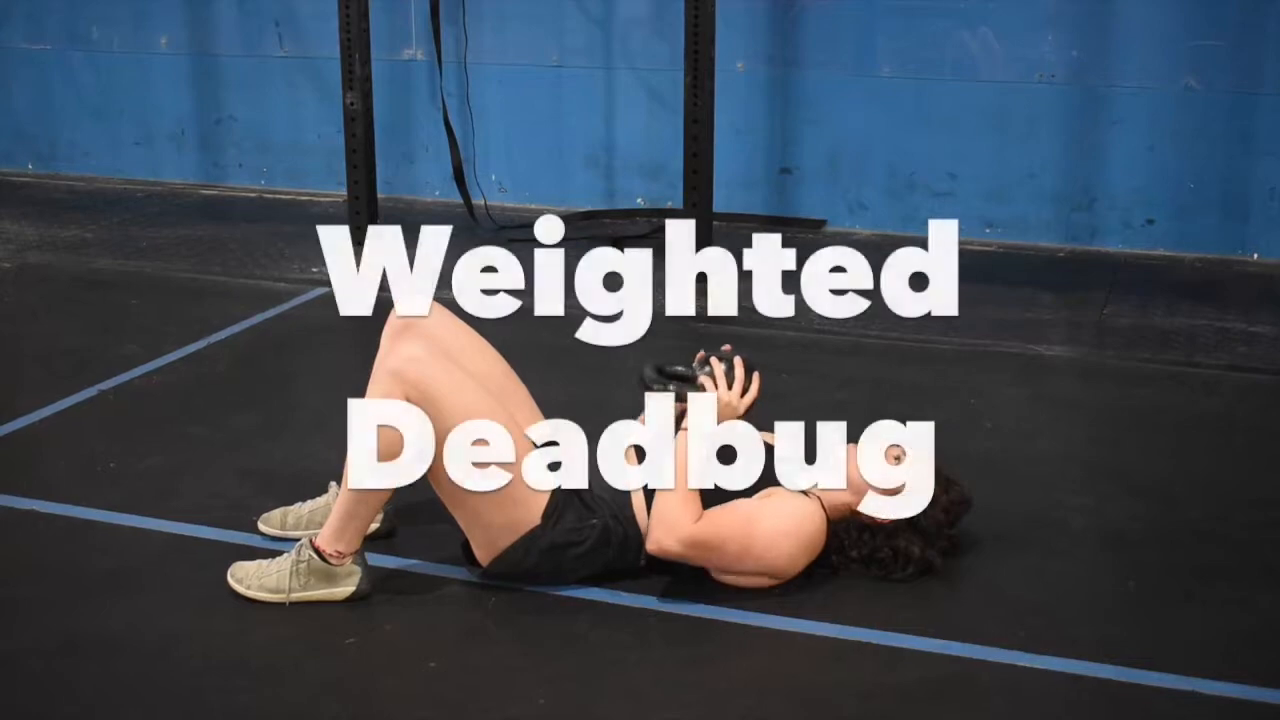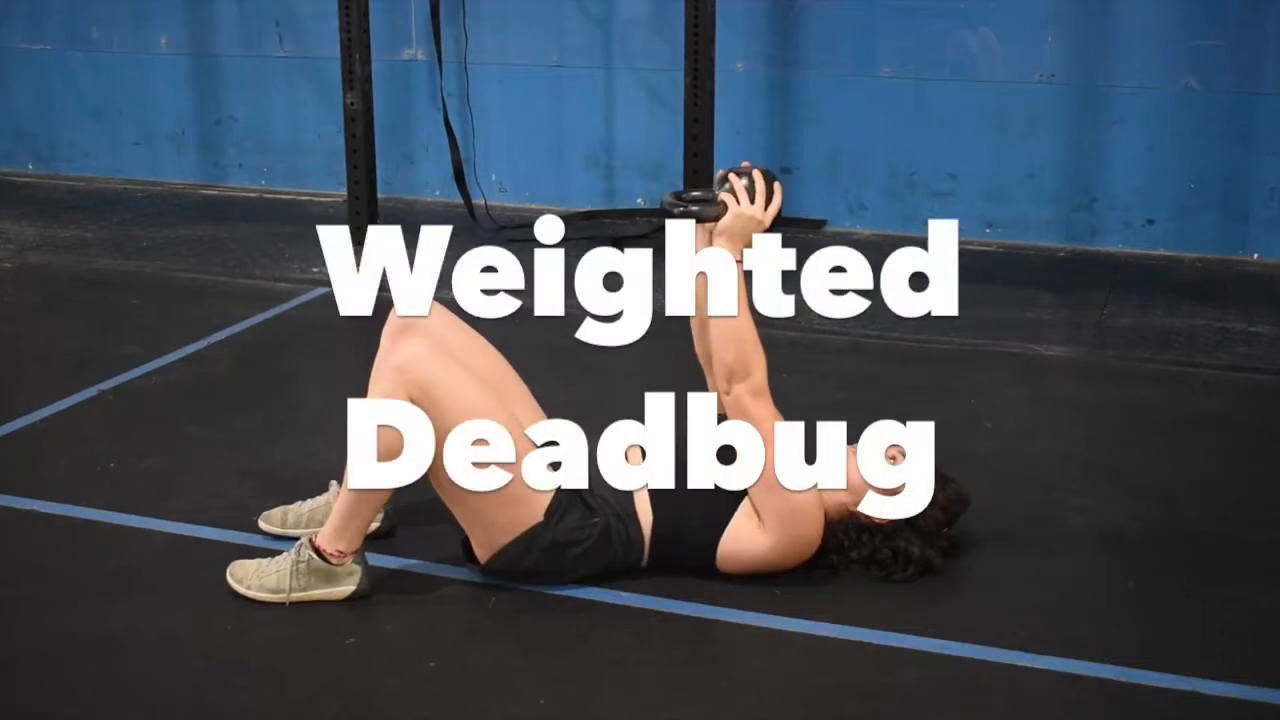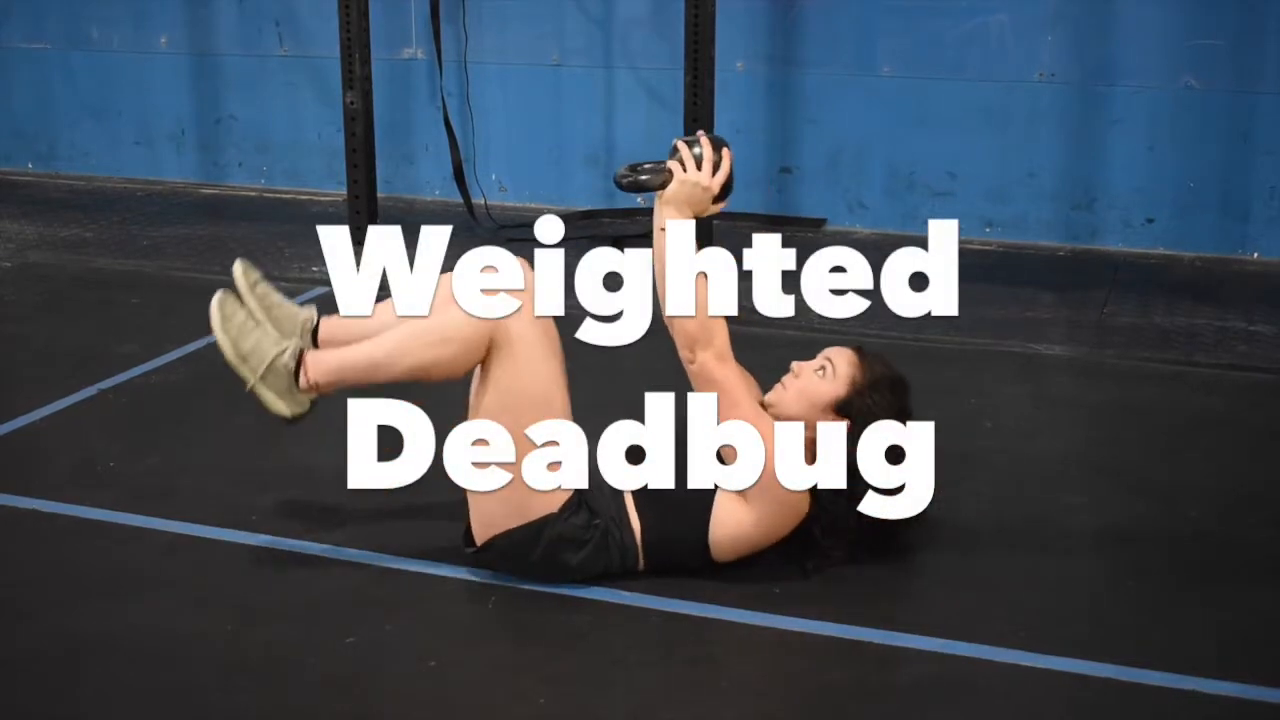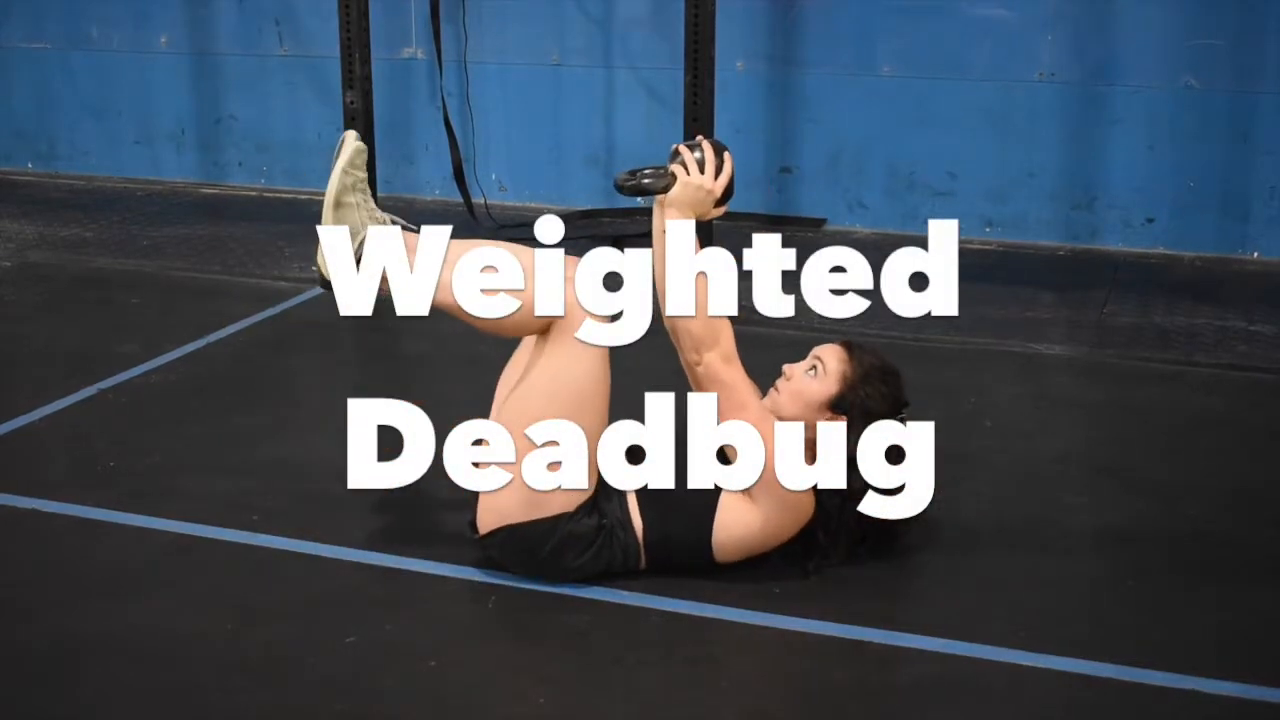
dt=0.7s
person 1, frame 1
left shoulder: (798, 531)
left elbow: (669, 535)
left hip: (549, 531)
left knee: (408, 367)
right knee: (415, 320)
left ankle: (330, 558)
right ankle: (356, 501)
person 1, frame 2
left shoulder: (796, 526)
left elbow: (741, 388)
right elbow: (716, 362)
left wrist: (731, 249)
right wrist: (706, 241)
left hip: (552, 532)
right hip: (561, 479)
left knee: (410, 365)
right knee: (415, 317)
left ankle: (331, 557)
right ankle: (356, 498)
person 1, frame 3
left shoulder: (782, 489)
right shoulder: (763, 437)
left elbow: (705, 356)
right elbow: (708, 351)
left wrist: (678, 218)
right wrist: (672, 219)
left hip: (551, 539)
right hip: (564, 500)
left knee: (510, 305)
right knee: (504, 284)
left ankle: (300, 372)
right ankle: (311, 338)
person 1, frame 4
left shoulder: (788, 493)
right shoulder: (772, 448)
left elbow: (707, 357)
right elbow: (695, 343)
left wrist: (679, 221)
right wrist: (669, 217)
left hip: (546, 533)
right hip: (553, 504)
left knee: (572, 295)
right knee: (571, 285)
